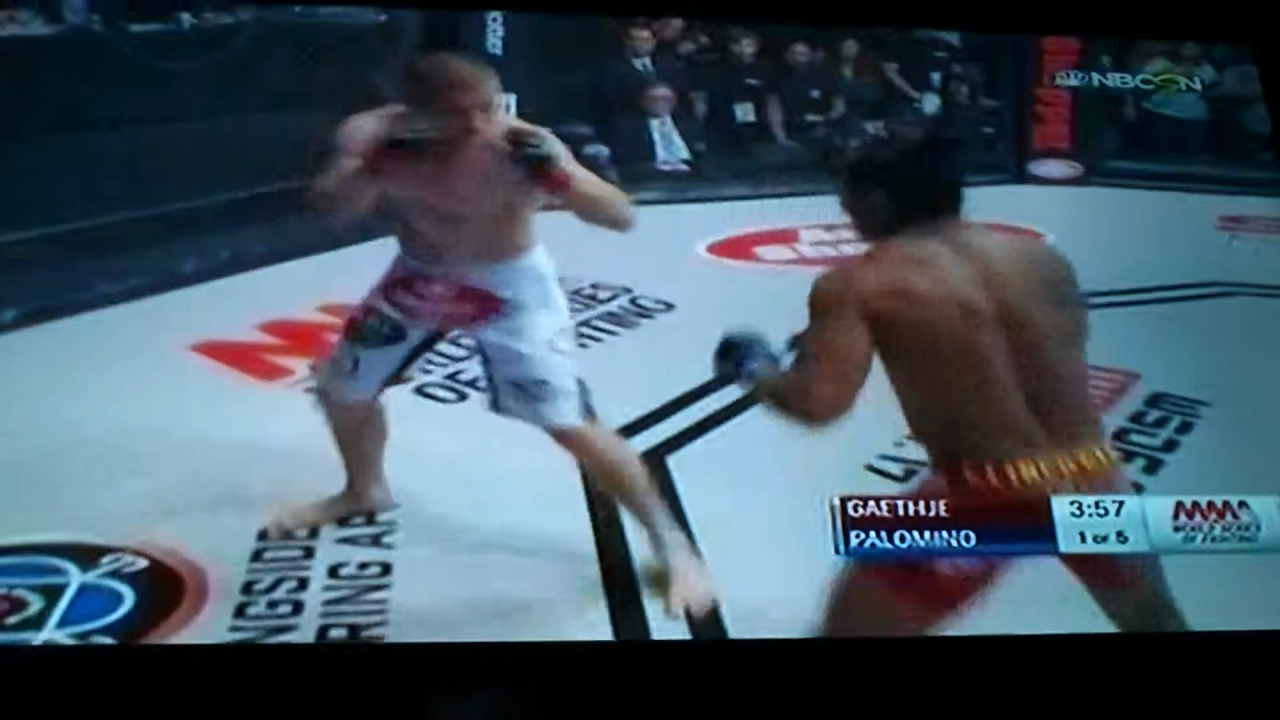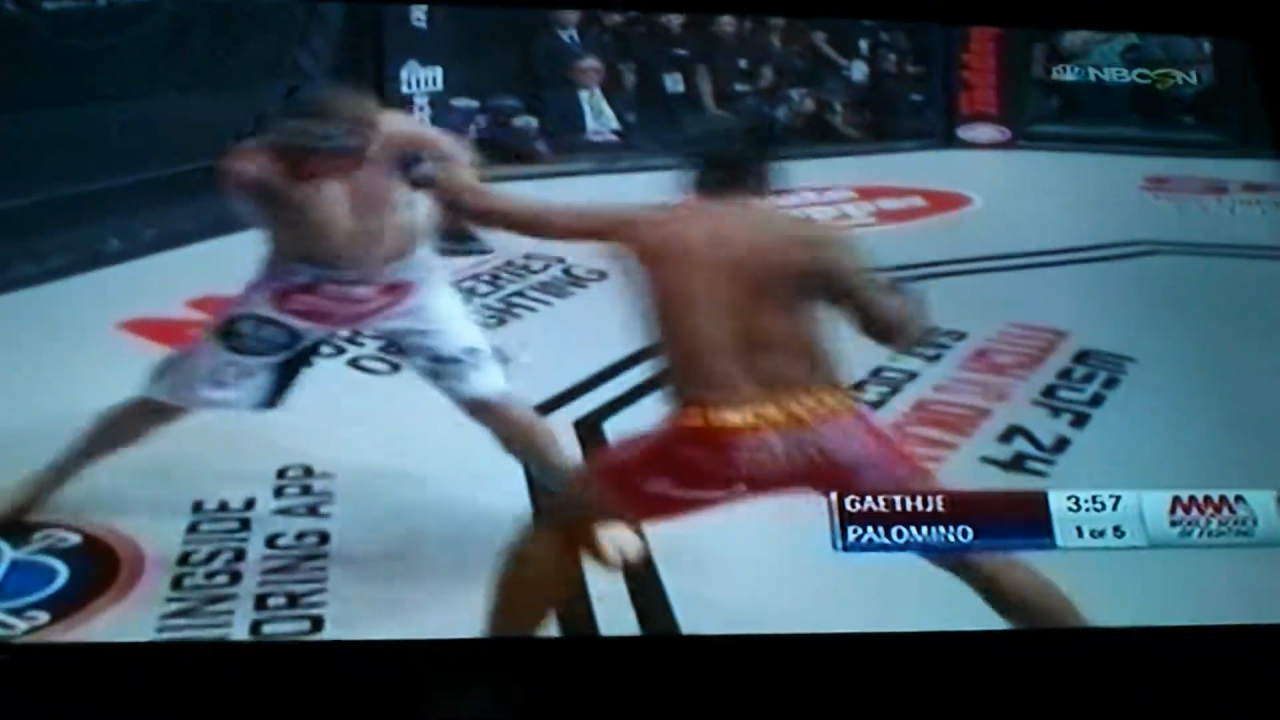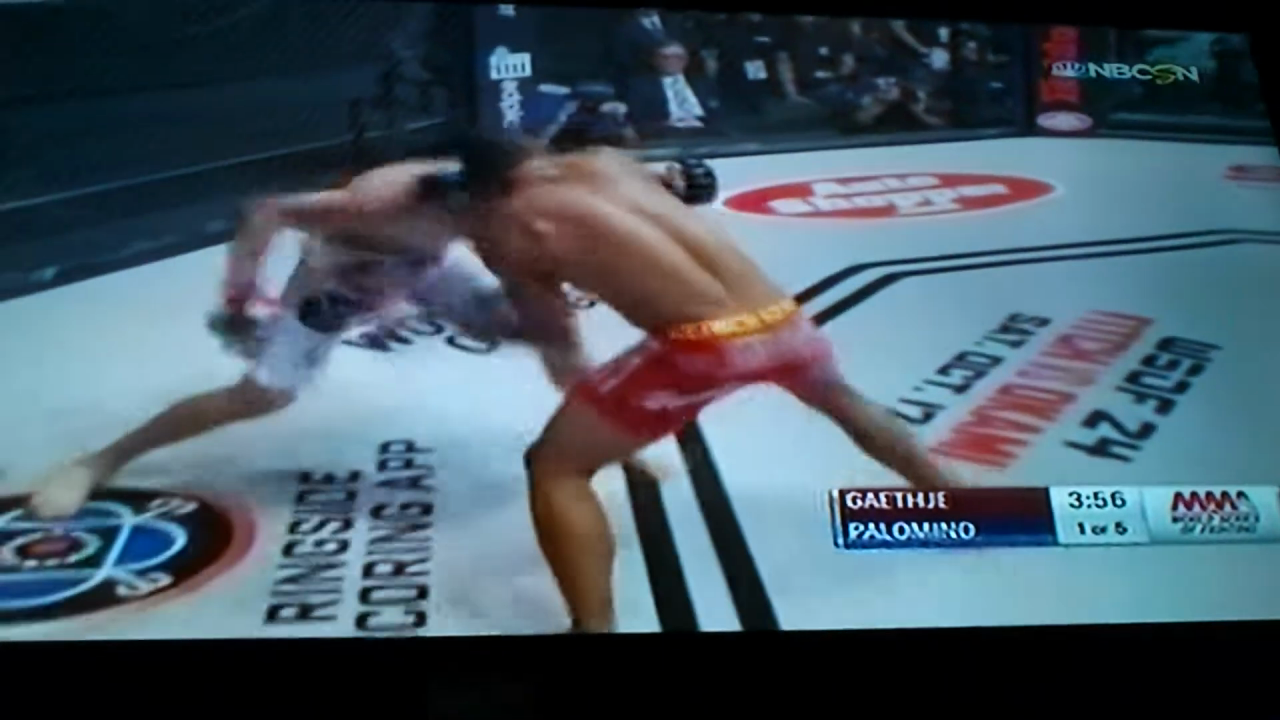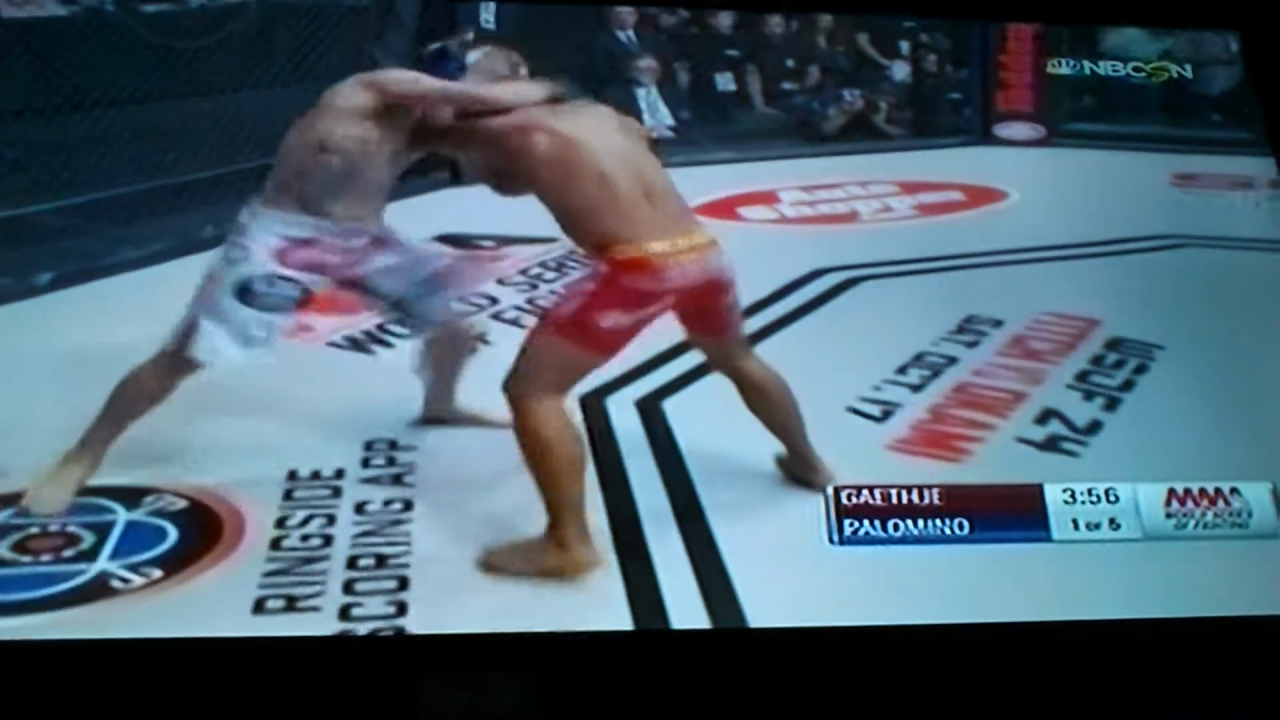
dt=0.4s
person 1, frame 1
left shoulder: (525, 143)
right shoulder: (369, 133)
left elbow: (621, 218)
right elbow: (330, 207)
left wrist: (559, 180)
right wrist: (369, 161)
left hip: (509, 286)
right hip: (416, 278)
left knee: (575, 426)
right knee: (342, 392)
left ankle: (672, 546)
right ankle: (365, 492)
person 1, frame 2
left shoulder: (395, 133)
right shoulder: (255, 167)
left elbow: (461, 168)
right elbow: (332, 236)
right wrist: (319, 175)
left hip: (408, 283)
right hip: (300, 287)
left knee: (492, 400)
right knee: (166, 399)
person 1, frame 3
right shoulder: (382, 202)
right elbow: (271, 209)
right wrist: (241, 294)
right hip: (346, 268)
right knee: (265, 394)
right ankle: (101, 464)
person 1, frame 4
left shoulder: (431, 119)
right shoulder: (390, 87)
right elbow: (482, 97)
right wrist: (541, 90)
left hip: (367, 238)
right hip: (283, 237)
left knee: (455, 323)
right knee: (185, 357)
left ankle: (437, 406)
right ankle: (79, 459)
person 2, frame 1
left shoulder: (853, 286)
right shoulder: (1041, 259)
left elbow: (815, 405)
left wrist: (750, 367)
left hip: (988, 502)
right hip: (1093, 488)
right knee: (1147, 614)
person 2, frame 2
left shoulder: (651, 226)
right shoulder: (807, 239)
left elbow: (504, 212)
right elbow: (901, 331)
left wrist: (454, 187)
right wrist: (905, 303)
left hip: (717, 445)
right hip: (828, 433)
left knee: (560, 522)
right knee: (976, 549)
person 2, frame 3
left shoulder: (507, 224)
right shoulder: (608, 165)
left elbow: (550, 327)
left hip: (703, 350)
right hip: (785, 324)
left knee: (555, 467)
right knee: (838, 399)
left ankle: (595, 639)
right ankle: (941, 490)
person 2, frame 4
left shoulder: (517, 129)
right shoulder: (606, 116)
left hip: (636, 268)
right hip: (702, 254)
left knee: (532, 389)
right knee: (739, 360)
left ankle: (569, 543)
right ankle: (808, 463)
